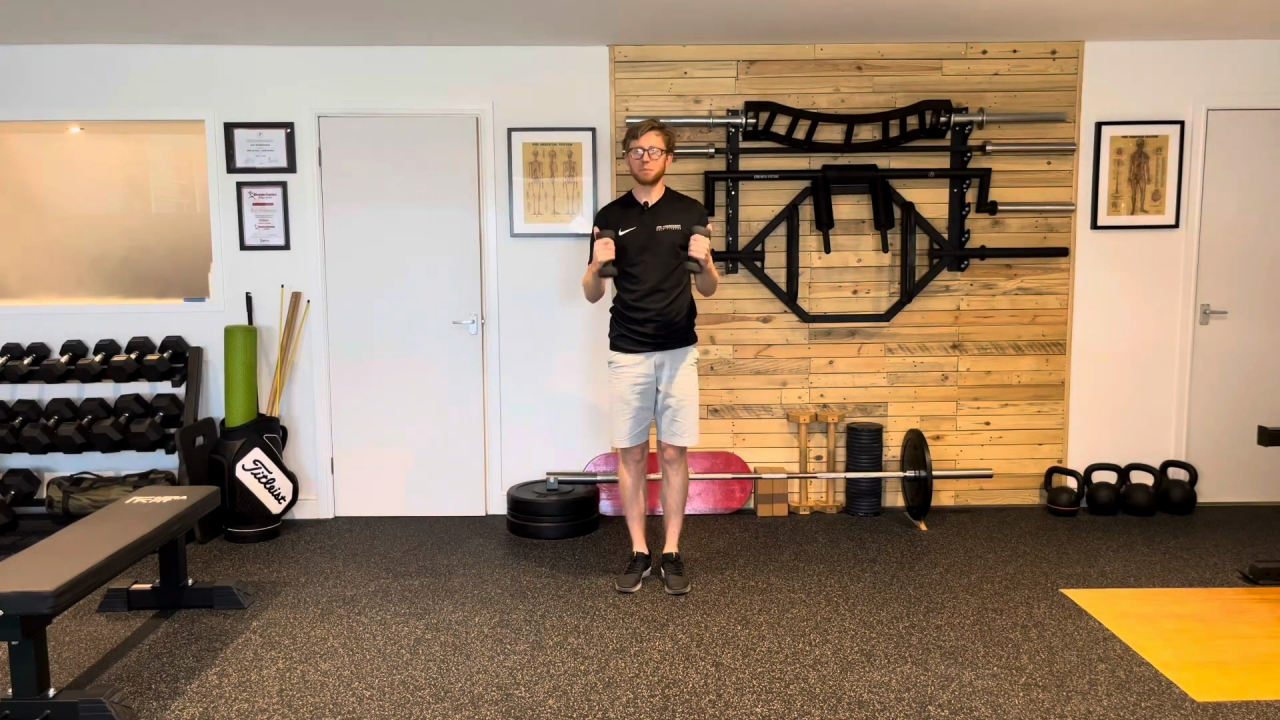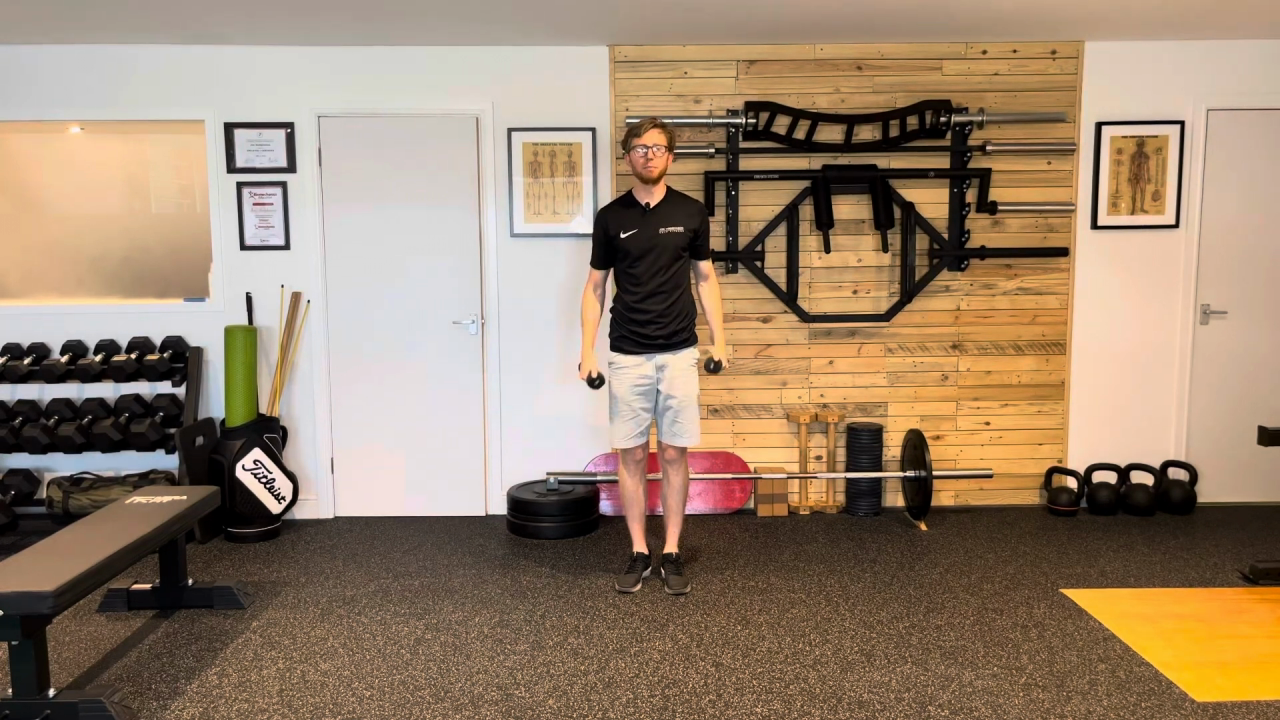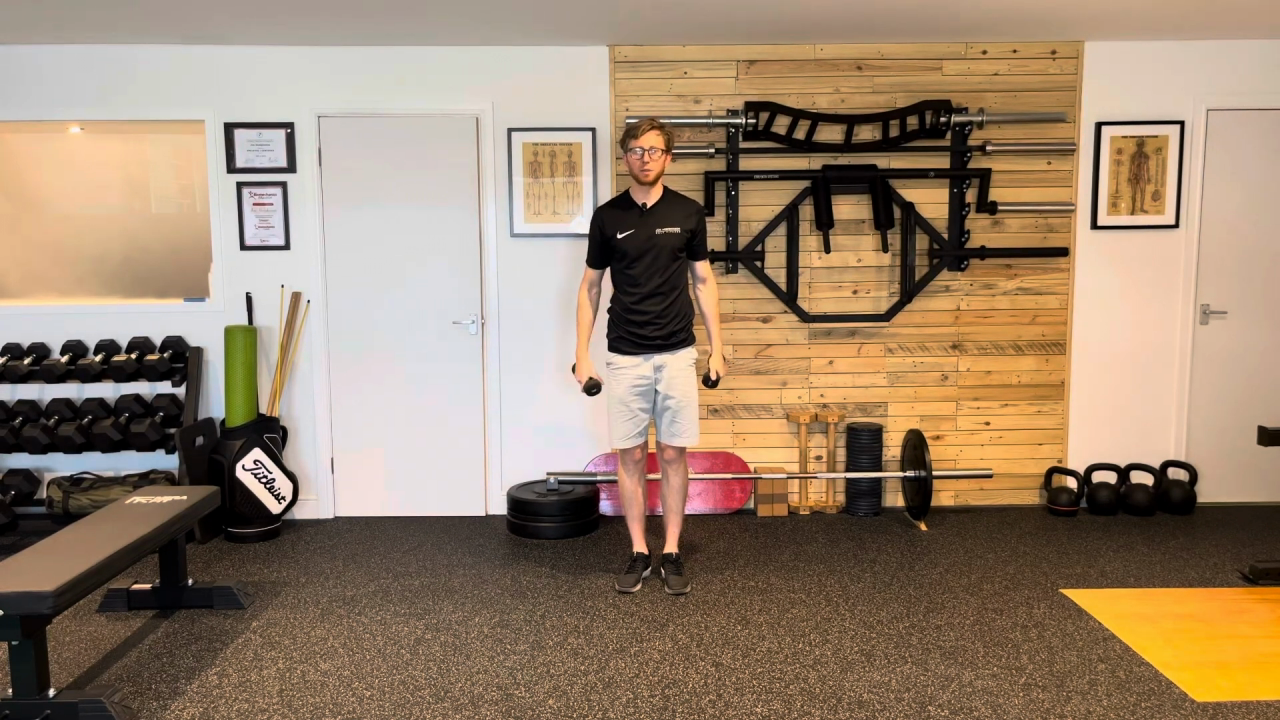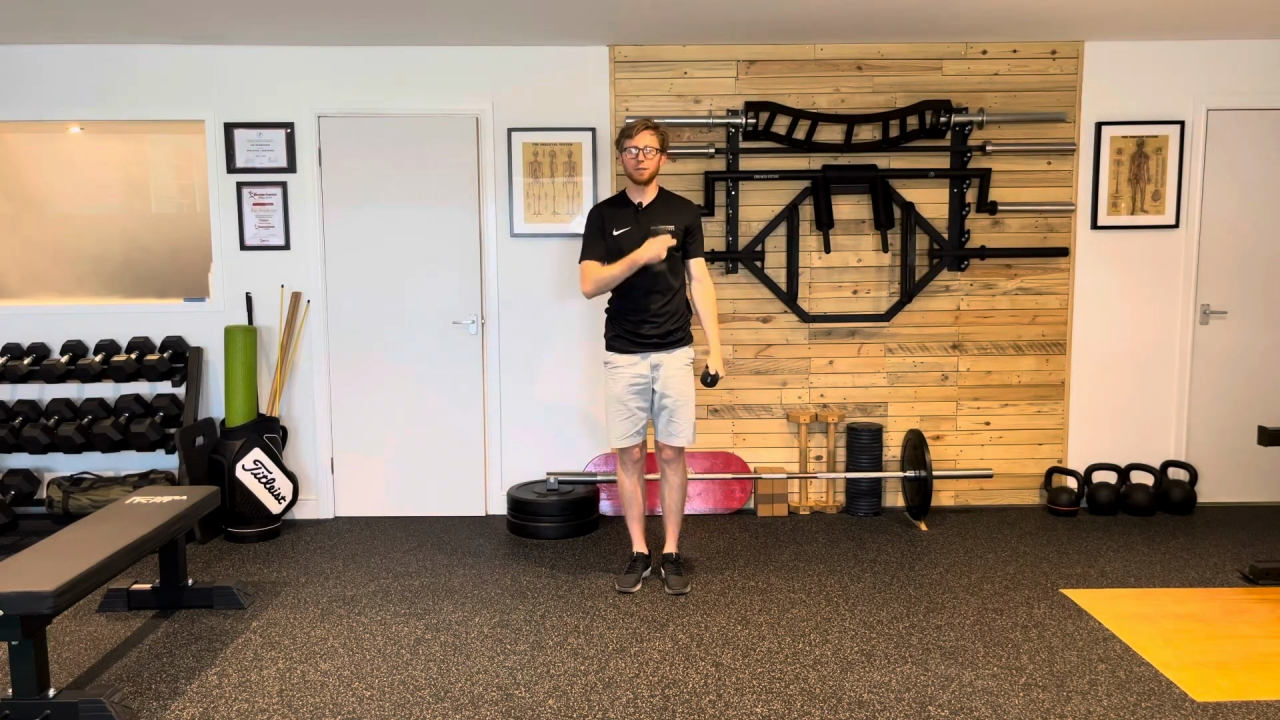
dt=0.5s
person 1, frame 1
left shoulder: (690, 211)
right shoulder: (611, 215)
left elbow: (708, 289)
right elbow: (592, 293)
left wrist: (704, 262)
right wrist: (598, 265)
left hip: (677, 351)
right hip: (627, 353)
left knee: (674, 452)
right knee: (631, 452)
left ankle: (672, 553)
right ankle: (638, 552)
person 1, frame 2
left shoulder: (691, 212)
right shoulder: (610, 216)
left elbow: (705, 278)
right elbow: (595, 286)
left wrist: (718, 338)
right wrist: (587, 349)
left hip: (679, 353)
right hip: (627, 355)
left knee: (674, 453)
right knee: (631, 455)
left ankle: (671, 553)
right ankle: (638, 552)
person 1, frame 3
left shoulder: (688, 212)
right shoulder: (607, 216)
left elbow: (703, 281)
right elbow: (590, 287)
left wrist: (717, 347)
right wrist: (581, 352)
left hip: (677, 353)
right hip: (626, 356)
left knee: (673, 454)
right knee: (630, 455)
left ankle: (671, 553)
right ankle: (639, 552)
person 1, frame 4
left shoulder: (684, 212)
right shoulder: (604, 214)
left elbow: (699, 281)
right elbow: (589, 283)
left wrist: (715, 346)
right wrist: (640, 254)
left hip: (674, 352)
right hip: (623, 354)
left knee: (672, 452)
right knee: (630, 454)
left ankle: (671, 553)
right ankle: (638, 553)
